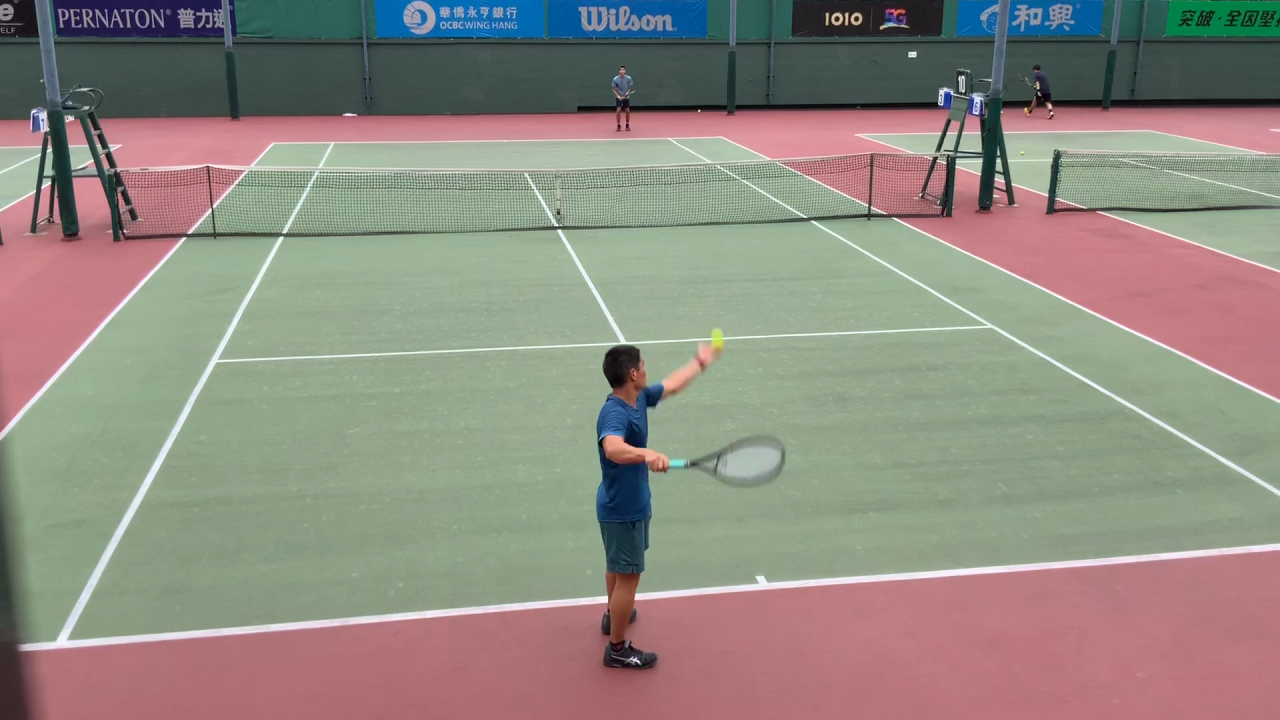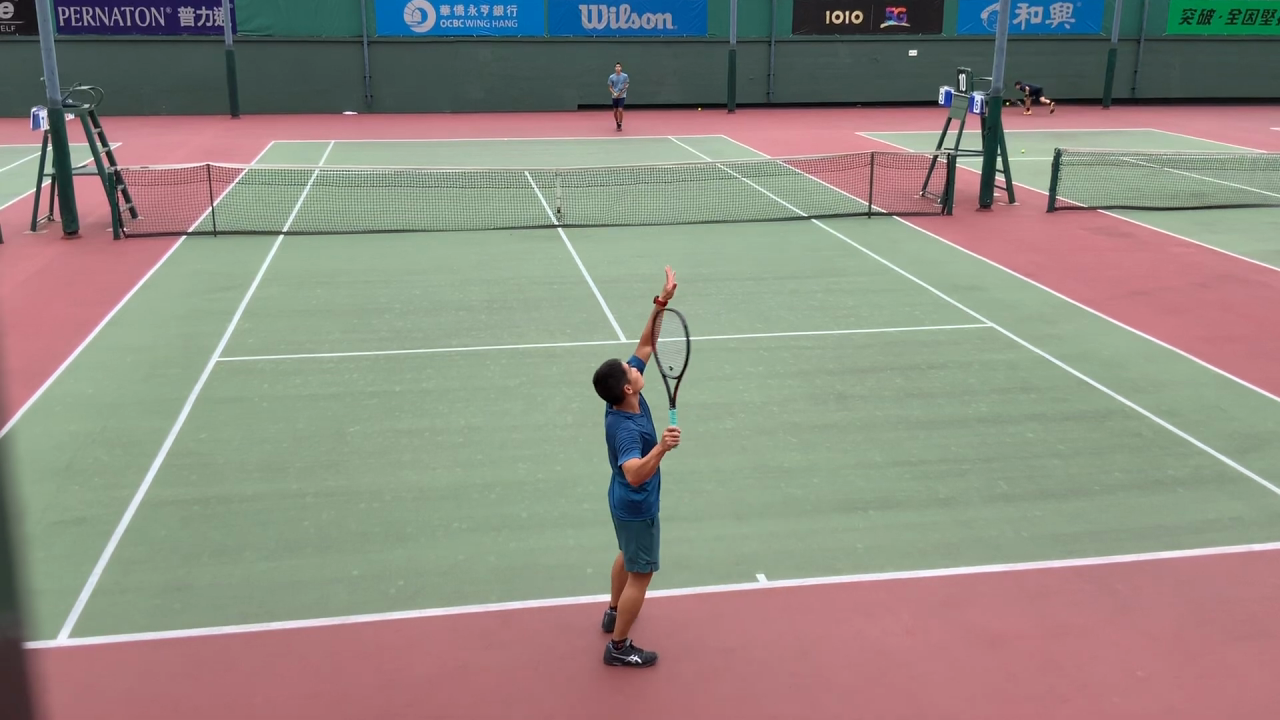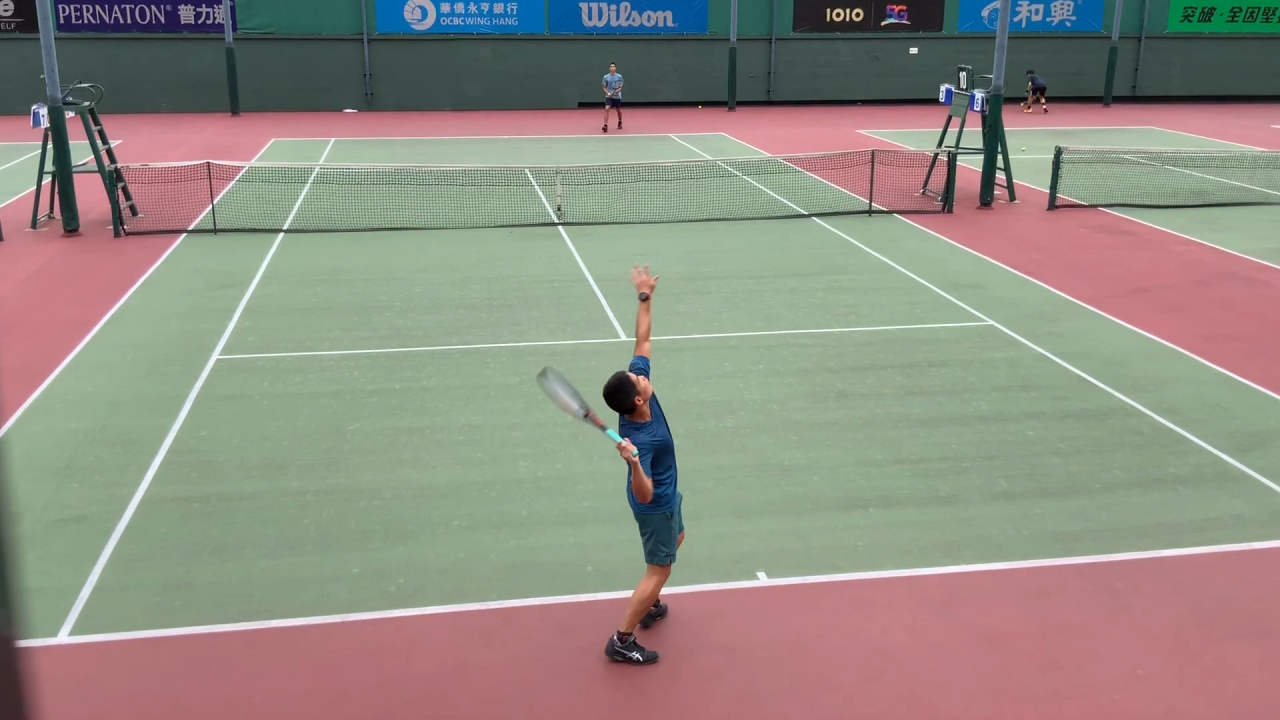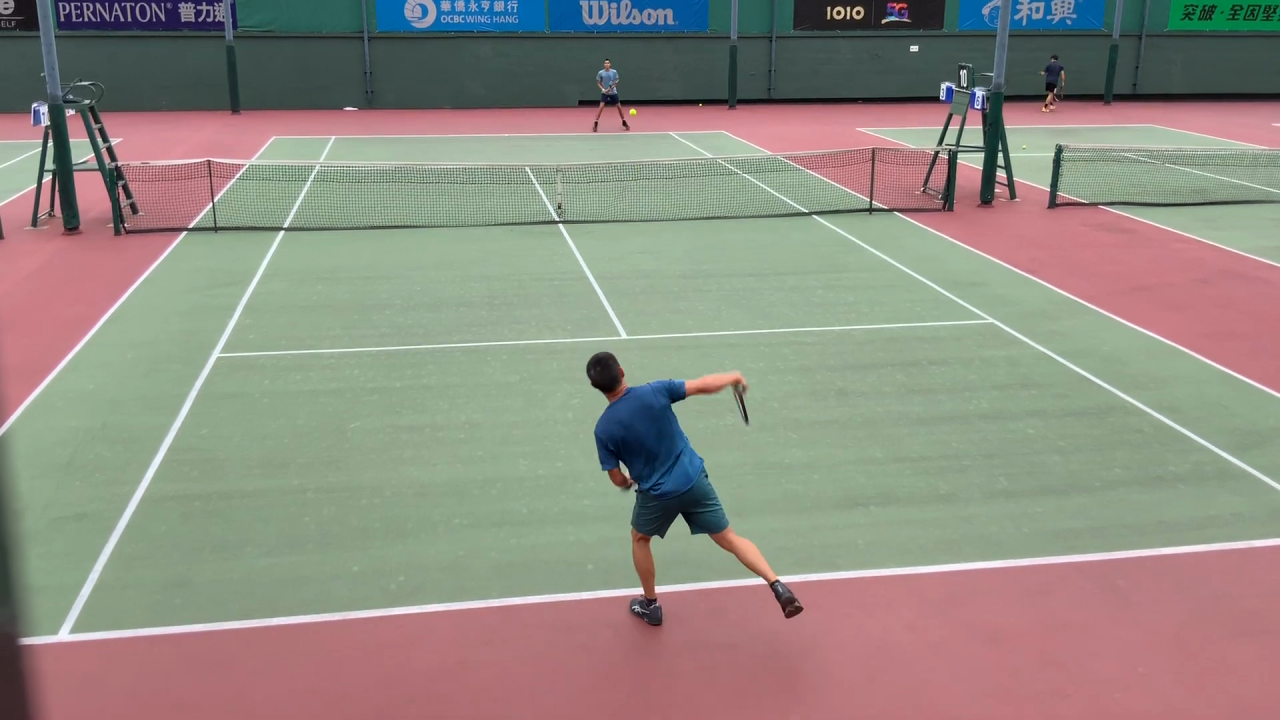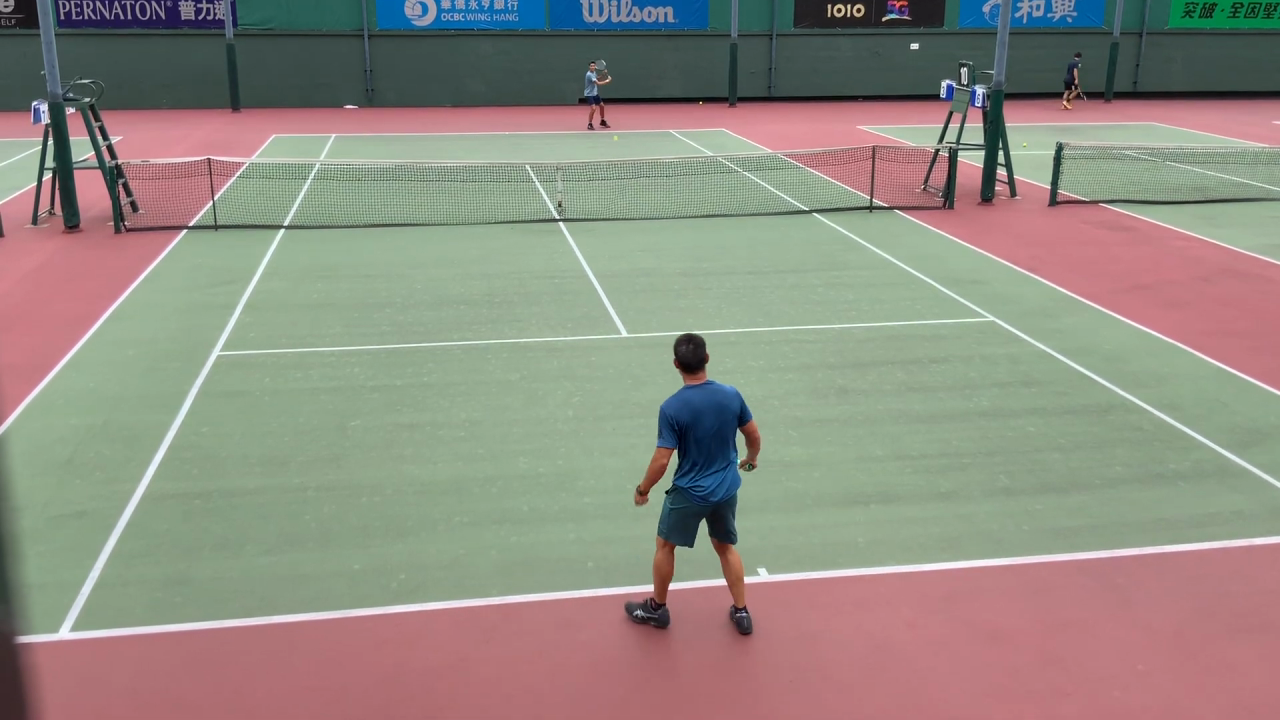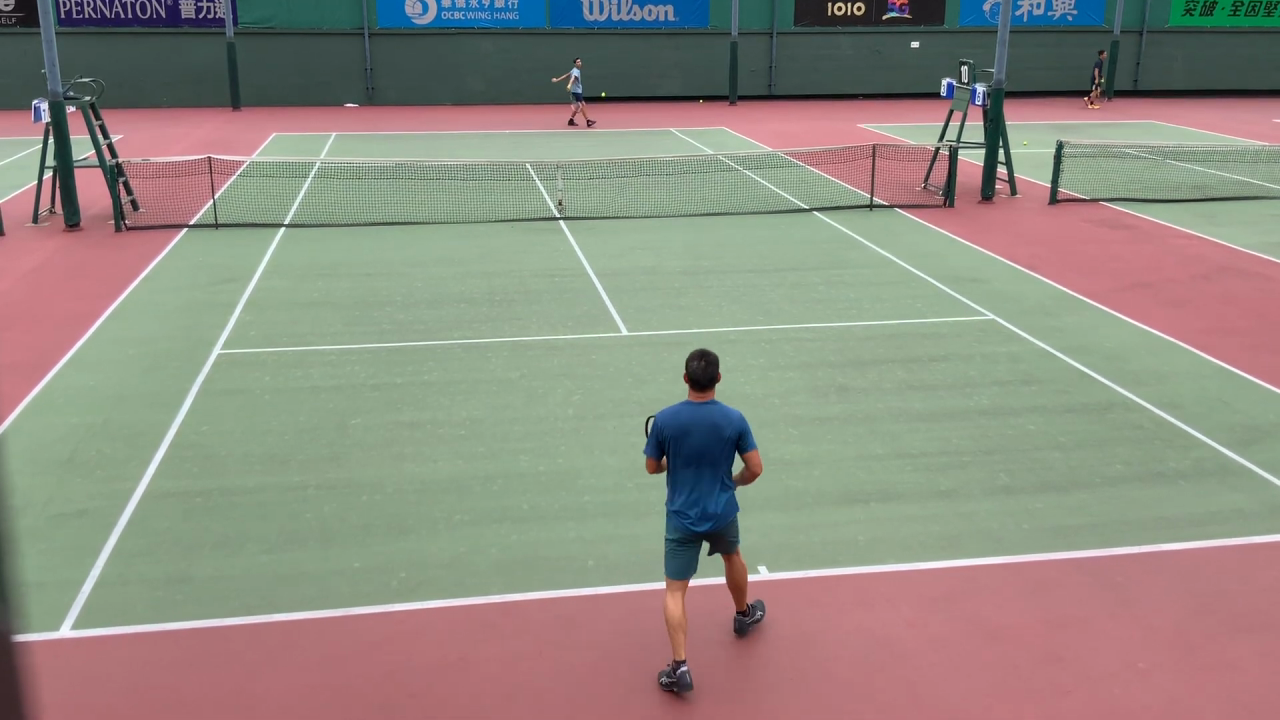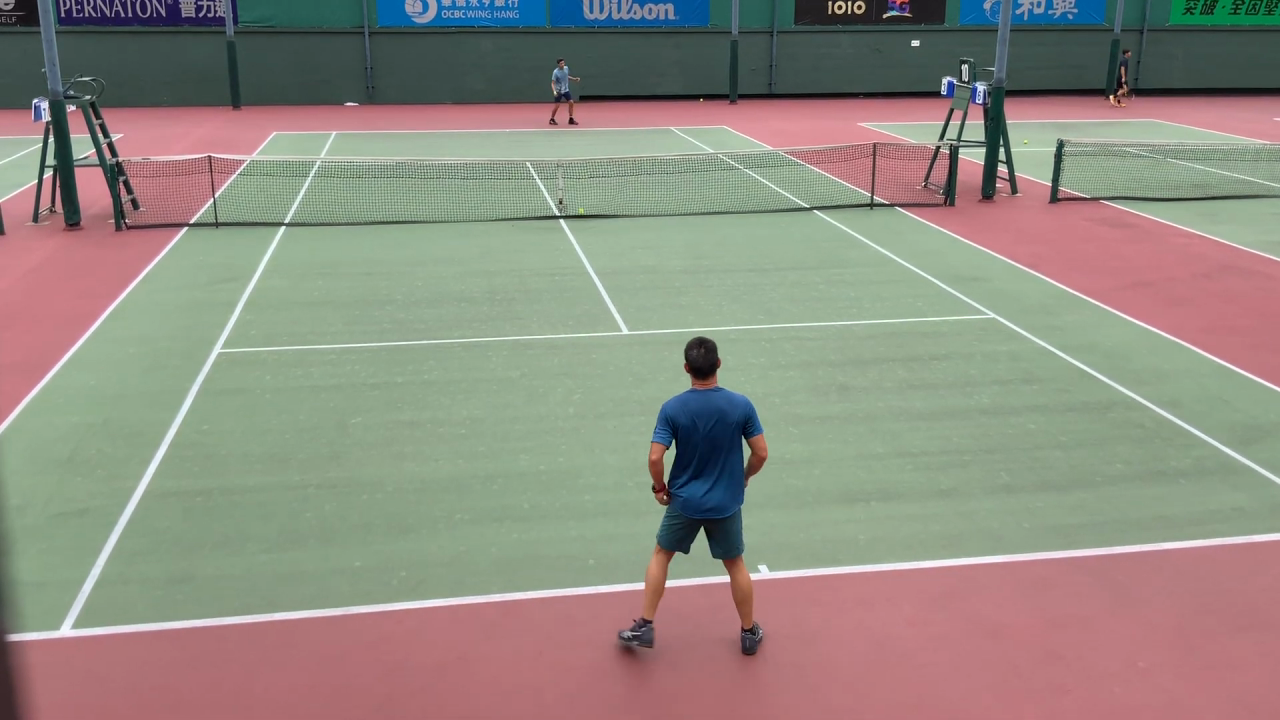
dt=0.5s
person 1, frame 1
left shoulder: (638, 398)
right shoulder: (612, 414)
left elbow: (671, 385)
right elbow: (613, 449)
left wrist: (699, 363)
right wrist: (646, 455)
left hip: (631, 505)
right hip: (621, 509)
left knee: (620, 567)
right knee: (628, 576)
left ankle: (613, 617)
right ankle: (617, 648)
person 1, frame 2
left shoulder: (625, 394)
right shoulder: (624, 428)
left elbow: (645, 344)
right elbow: (635, 475)
left wrist: (662, 302)
right wrist: (660, 448)
left hip: (628, 502)
right hip: (637, 507)
left knee: (627, 557)
right knee: (640, 575)
left ankle: (614, 611)
right ankle: (618, 646)
person 1, frame 3
left shoulder: (633, 389)
right shoulder: (639, 442)
left elbow: (642, 342)
right elbow: (645, 496)
left wrist: (645, 300)
right wrist: (632, 464)
left hip: (662, 496)
right hip: (656, 498)
left knee: (673, 539)
right knee: (659, 571)
left ankle: (649, 606)
right ankle: (622, 640)
person 1, frame 4
left shoulder: (604, 429)
right shoulder: (652, 393)
left elbow: (616, 478)
right elbow: (702, 385)
left wrist: (629, 483)
right wrist: (733, 377)
left hip: (655, 494)
right hip: (692, 481)
left knee: (640, 538)
right knee: (730, 539)
left ankle: (650, 605)
right ankle: (777, 587)
person 1, frame 5
left shoulder: (672, 408)
right shoulder: (732, 396)
left elbow: (662, 460)
right elbow: (754, 437)
left wrist: (643, 487)
right wrist: (752, 458)
left hip: (689, 495)
right hip: (726, 490)
left knee: (666, 546)
right knee: (726, 549)
left ankle: (657, 607)
right ankle: (741, 612)
person 1, frame 6
left shoulder: (664, 419)
right shoulder: (734, 419)
left elbow: (652, 467)
right elbow: (755, 469)
left hip: (682, 518)
right hip: (722, 512)
left knee: (675, 591)
right knee: (732, 555)
left ankle: (680, 666)
right ankle: (744, 613)
person 1, frame 7
left shoulder: (672, 409)
right shoulder: (741, 405)
left elbow: (654, 458)
right elbow: (760, 454)
left wrist: (659, 488)
right wrist: (743, 479)
left hip: (684, 502)
right hip: (725, 503)
left knee: (661, 557)
right knee: (736, 565)
left ankle: (644, 626)
right ankle: (748, 632)
